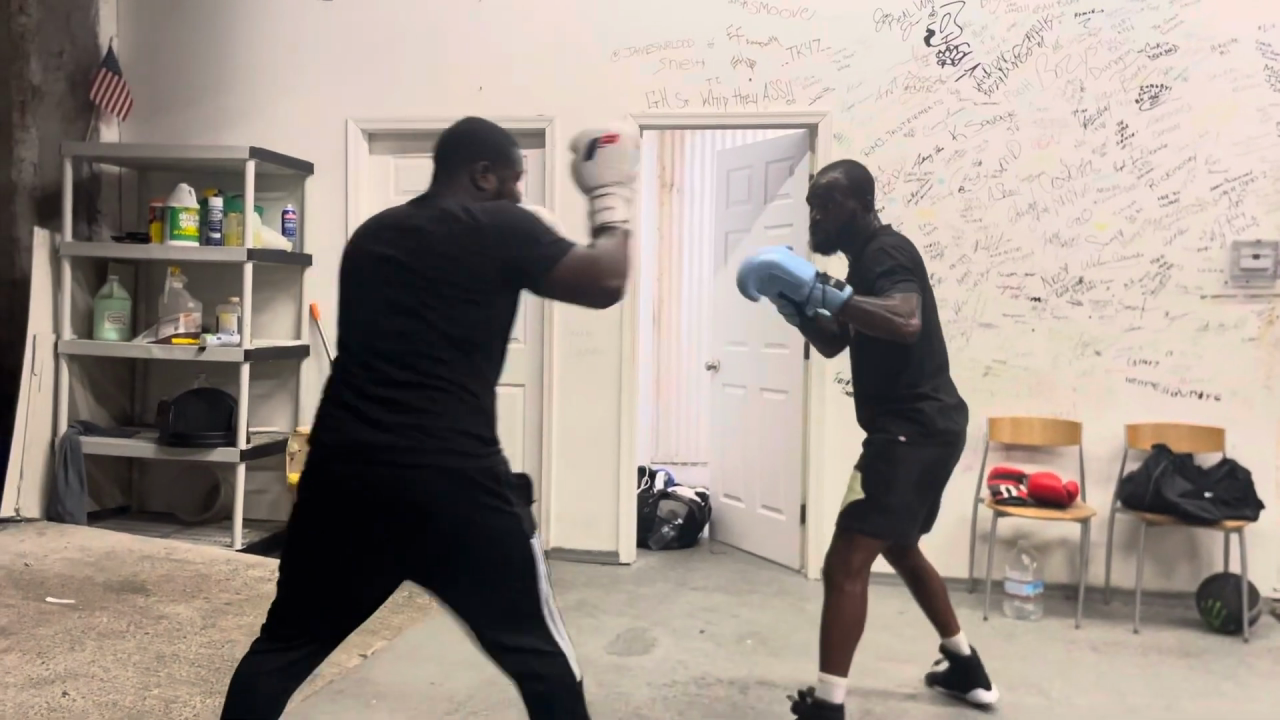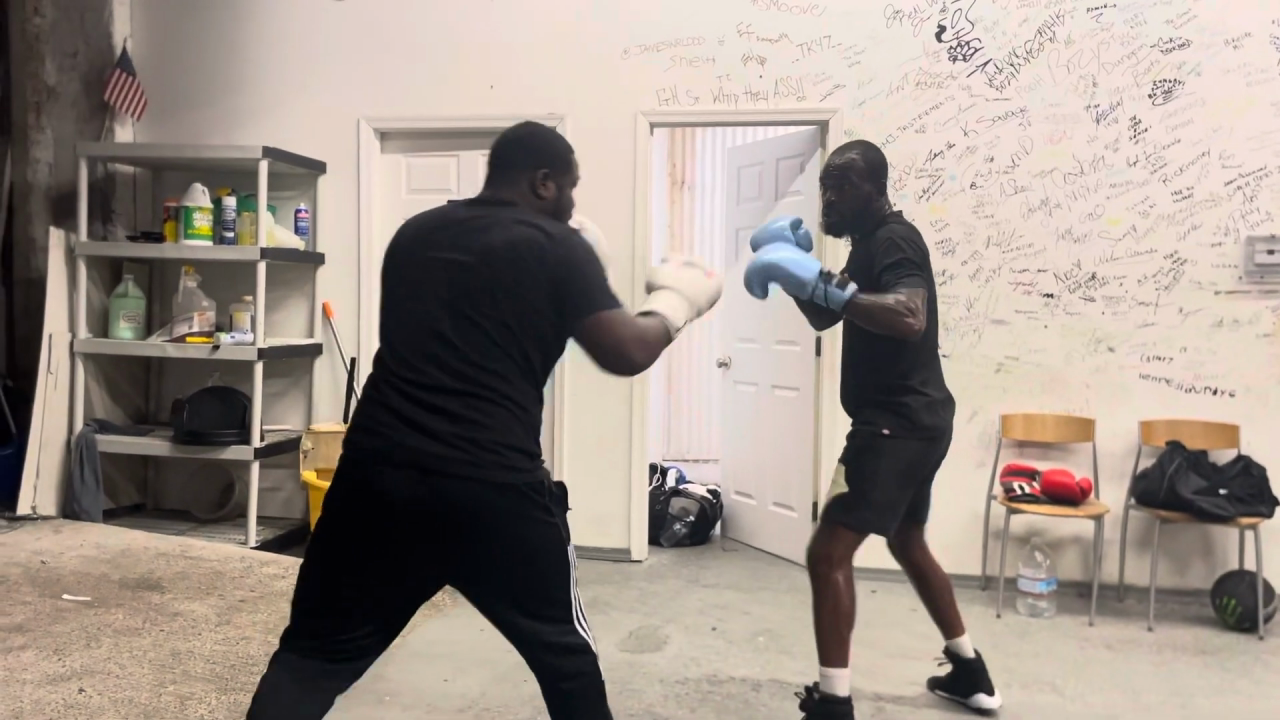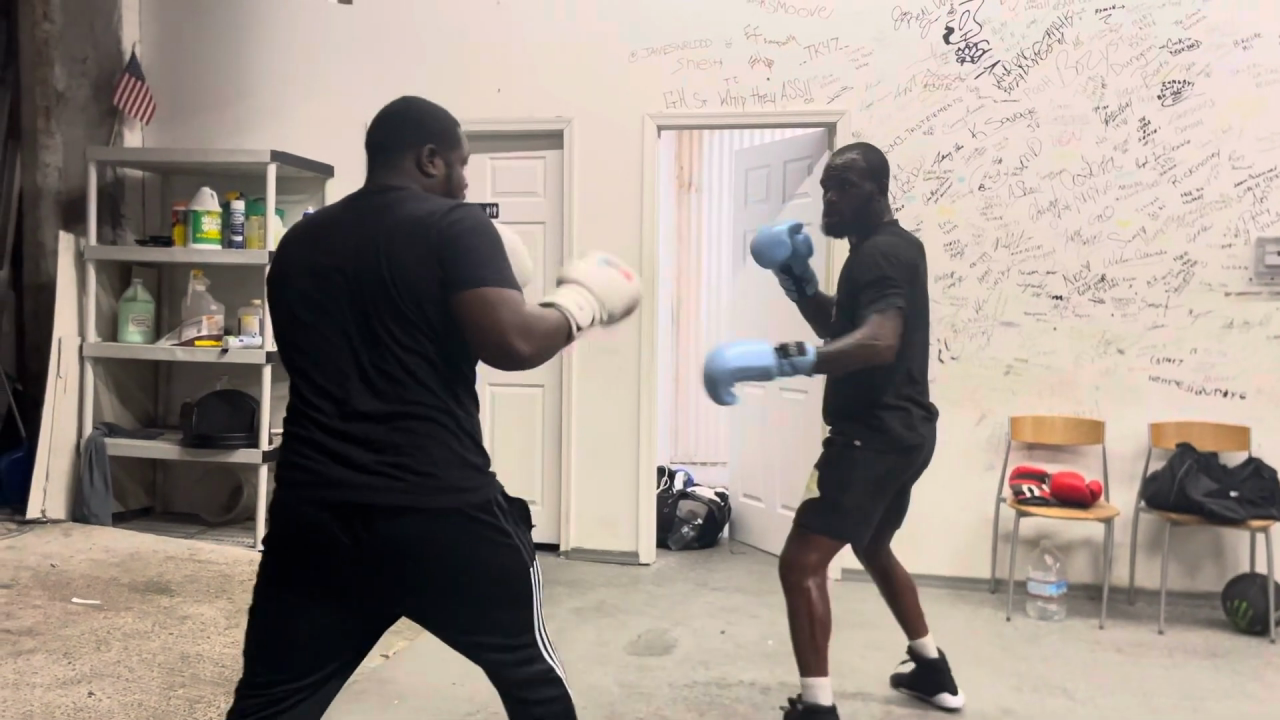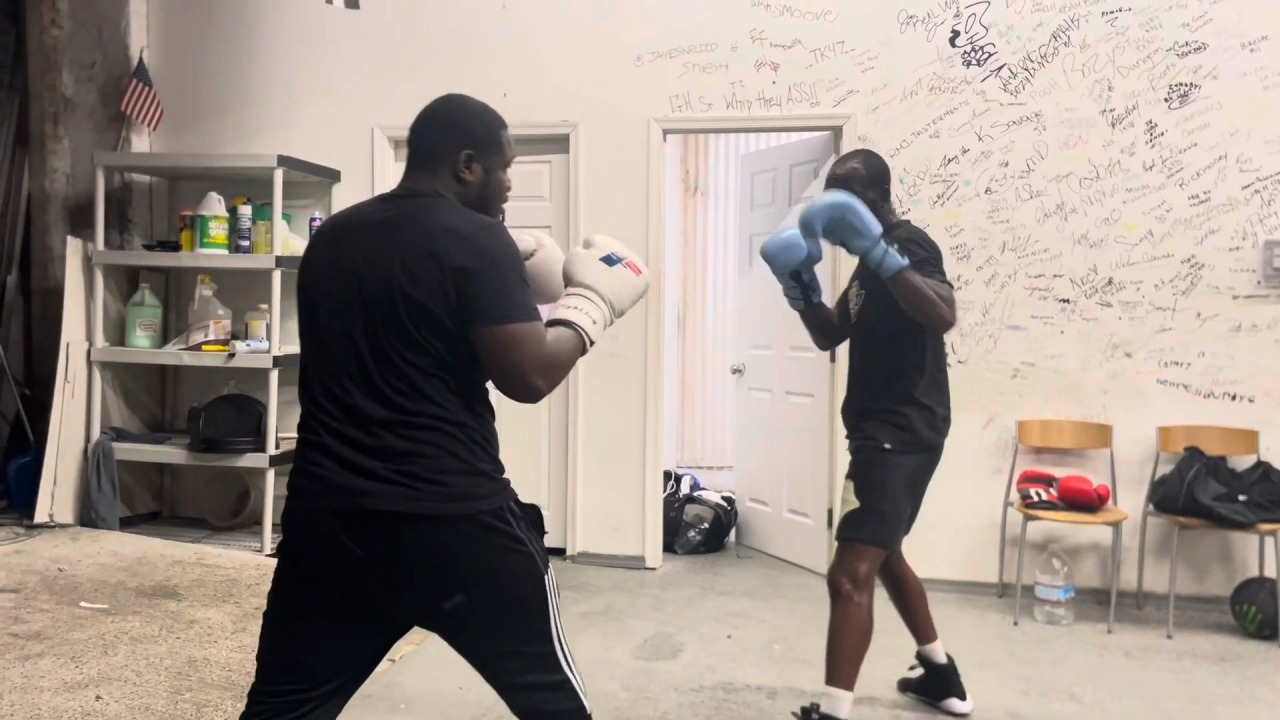
dt=0.4s
person 1, frame 1
left shoulder: (372, 235)
right shoulder: (493, 226)
right elbow: (604, 283)
right wrist: (613, 195)
left hip: (342, 465)
right hip: (450, 473)
left knee: (288, 642)
right knee: (539, 652)
person 1, frame 2
left shoulder: (414, 234)
right shoulder: (554, 247)
right elbow: (625, 353)
right wrist: (679, 298)
left hip: (377, 473)
right hip: (493, 486)
left knee: (310, 655)
right knee: (563, 651)
person 1, frame 3
left shoulder: (296, 245)
right shoulder: (453, 226)
right elbow: (512, 343)
right wrist: (584, 298)
left hip: (314, 509)
right hip: (442, 509)
person 1, frame 4
left shoulder: (329, 239)
right shoulder: (475, 240)
right elbow: (528, 374)
right wrist: (594, 300)
left hip: (329, 516)
right hip: (456, 517)
person 2, frame 1
left shoulder: (887, 252)
right shoulder: (867, 258)
left elbow: (905, 322)
right elbow: (833, 342)
left wrist: (821, 288)
right wrist: (795, 301)
left hip: (911, 430)
right hip: (925, 427)
left knee: (846, 564)
right knee: (900, 547)
right ankle: (966, 669)
person 2, frame 2
left shoulder: (893, 242)
right shoulder: (870, 244)
left elbow: (910, 319)
right elbow: (826, 317)
left wrist: (821, 284)
right wrist: (801, 275)
left hip: (895, 424)
right hip: (914, 421)
left knee: (829, 554)
right knee: (907, 544)
right ankle: (969, 672)
person 2, frame 3
left shoulder: (882, 253)
right shoulder: (890, 247)
left elbow: (878, 343)
right elbow: (838, 326)
left wrist: (782, 359)
right wrist: (798, 279)
left hip: (873, 435)
right hip: (904, 432)
left knee: (801, 563)
right knee: (872, 548)
right ankle: (933, 671)
person 2, frame 4
left shoulder: (908, 245)
right shoulder: (870, 259)
left elbow: (943, 315)
right elbow: (830, 336)
left wrist: (876, 251)
right wrist: (800, 286)
left hip: (899, 434)
right hip: (889, 432)
left knee: (851, 575)
right knee: (883, 553)
